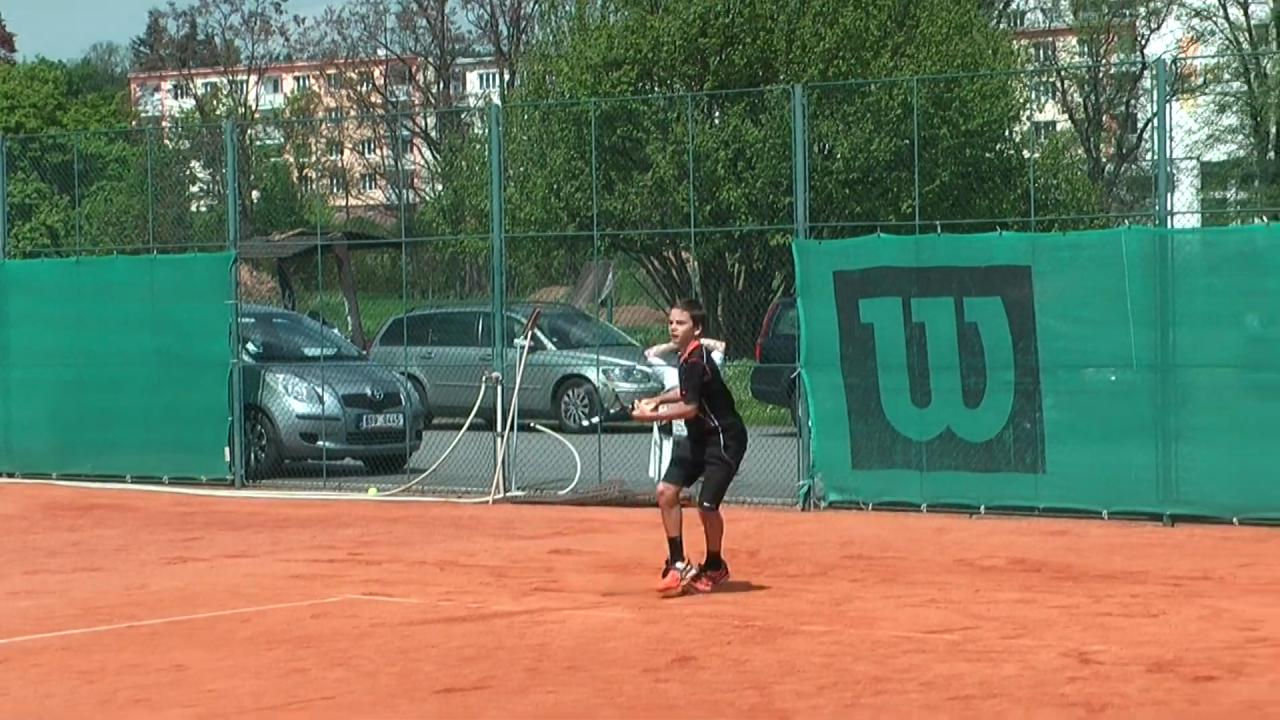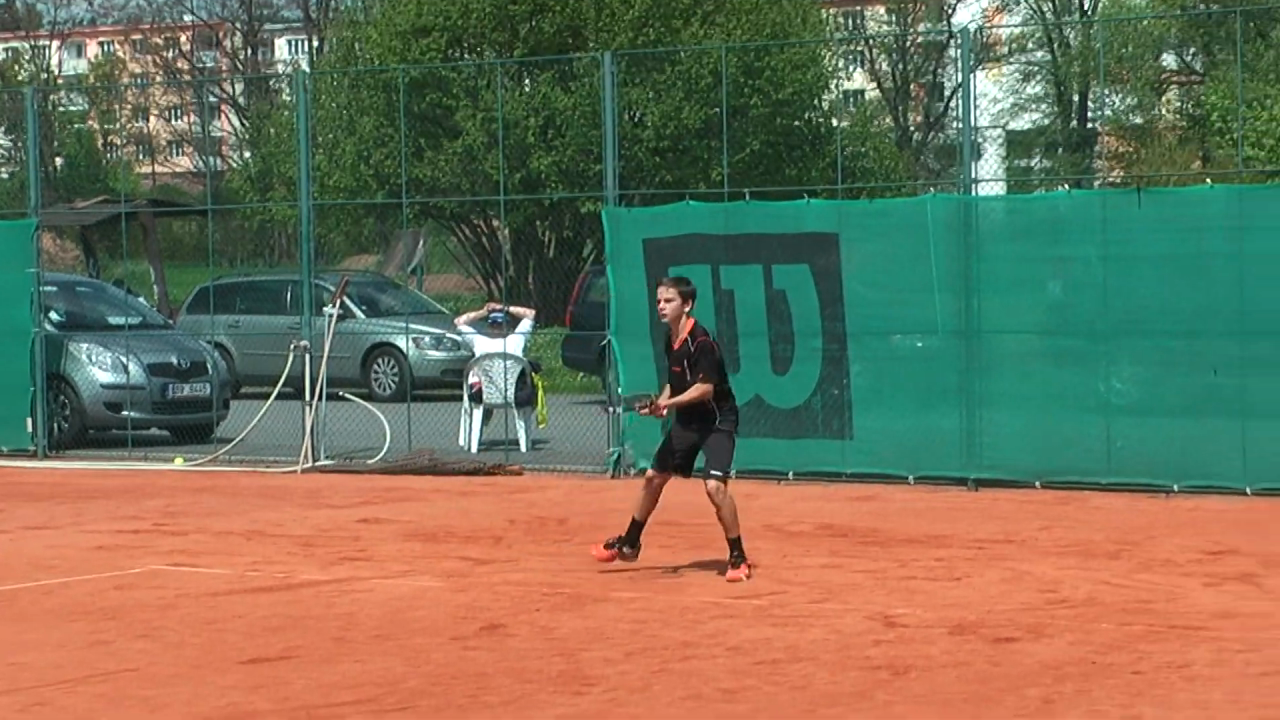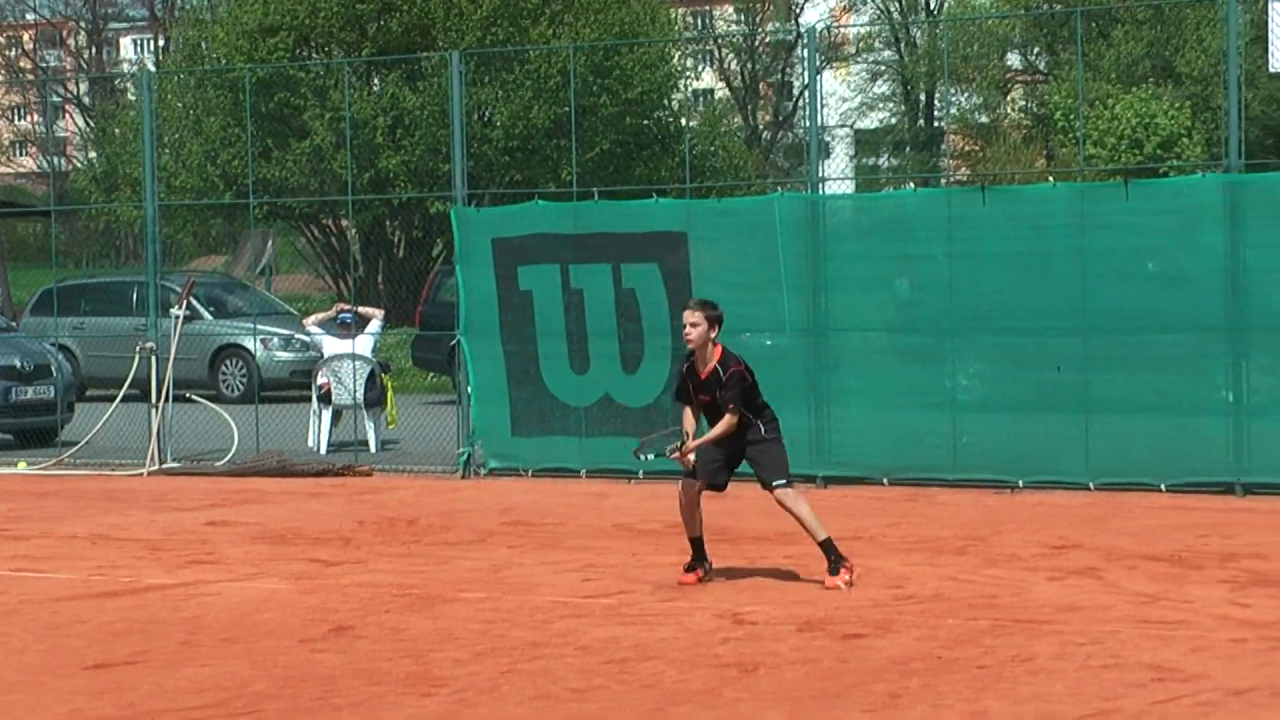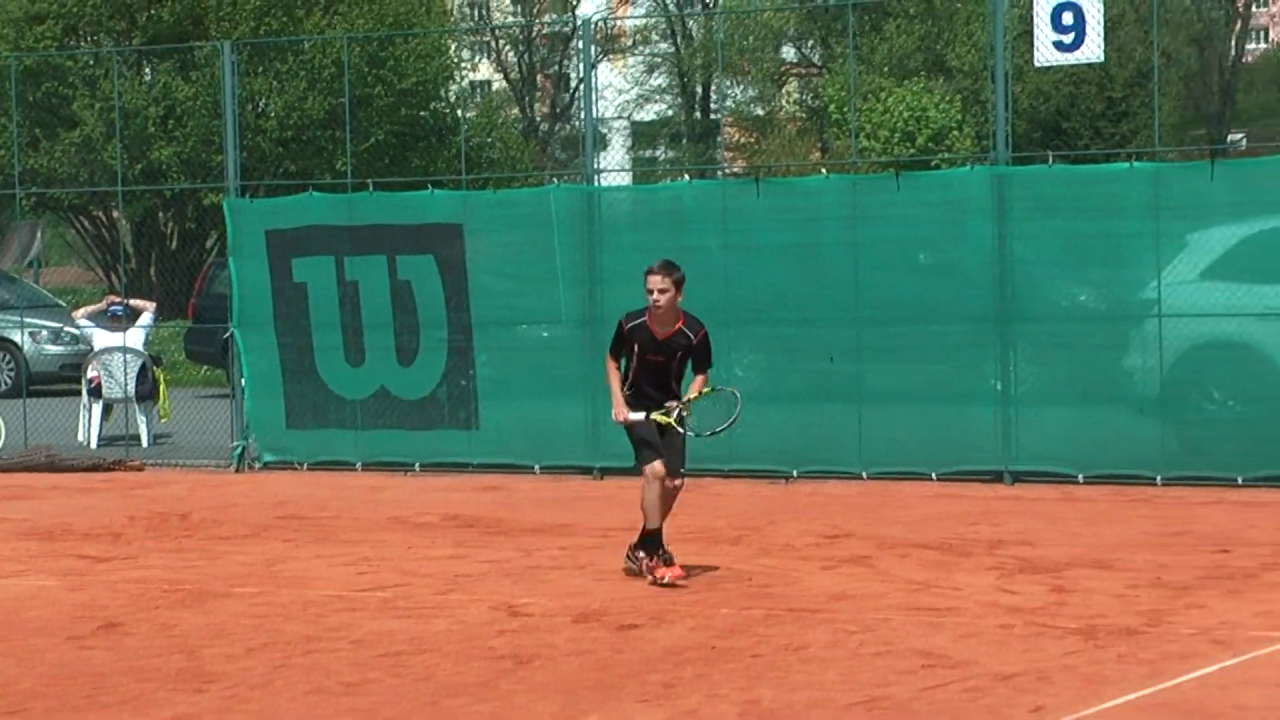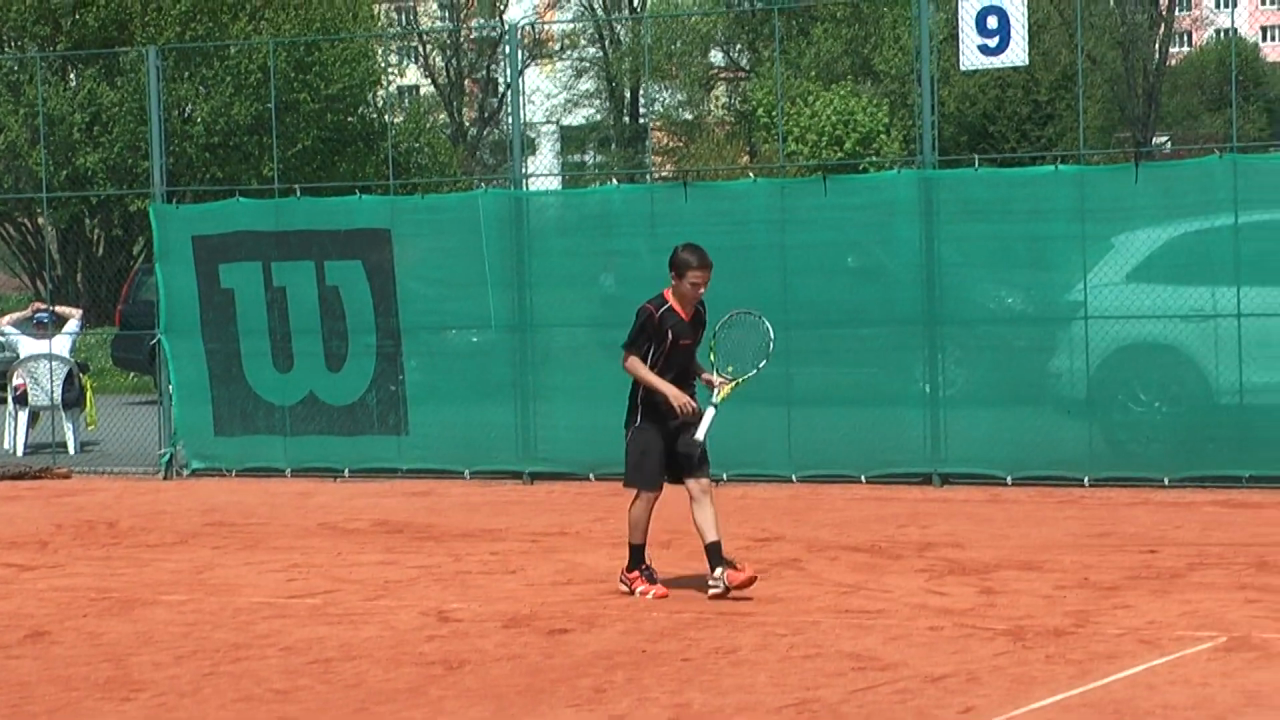
dt=0.5s
person 1, frame 1
left shoulder: (697, 360)
right shoulder: (687, 355)
left elbow: (687, 409)
left wrist: (651, 415)
right wrist: (658, 400)
left hip: (724, 440)
right hip: (699, 437)
left knee: (707, 507)
right knee: (665, 492)
left ankle: (713, 565)
right ankle: (677, 563)
person 1, frame 2
left shoulder: (701, 340)
right shoulder: (669, 339)
left elbow: (706, 387)
left wrist: (669, 402)
right wrist: (661, 400)
left hip: (717, 420)
right hip: (687, 420)
left knee: (715, 486)
right knee: (654, 478)
left ankle: (738, 557)
right ankle: (629, 542)
person 1, frame 3
left shoulder: (732, 368)
right shoulder: (687, 367)
left elbow: (730, 417)
right elbow: (689, 406)
left wrist: (696, 444)
right wrist: (689, 438)
left hip: (757, 432)
right hip: (722, 437)
left knee: (783, 493)
right knee: (688, 490)
left ankle: (835, 561)
right ankle: (699, 562)
person 1, frame 4
left shoulder: (695, 332)
right shoulder: (630, 324)
left elbow: (702, 374)
right elbow: (612, 360)
left wrist: (685, 402)
right wrist: (617, 400)
left hip: (670, 408)
right hip: (636, 408)
left knee: (673, 483)
right knee: (654, 470)
left ankle: (642, 549)
right ankle: (653, 551)
person 1, frame 5
left shoulder: (698, 311)
right shoulder: (653, 312)
right elbow: (630, 360)
left wrist: (705, 376)
right wrist: (669, 390)
left hip: (686, 413)
right hip: (649, 413)
left knee: (701, 487)
right knee: (648, 492)
left ankle: (718, 571)
right ankle: (634, 571)
